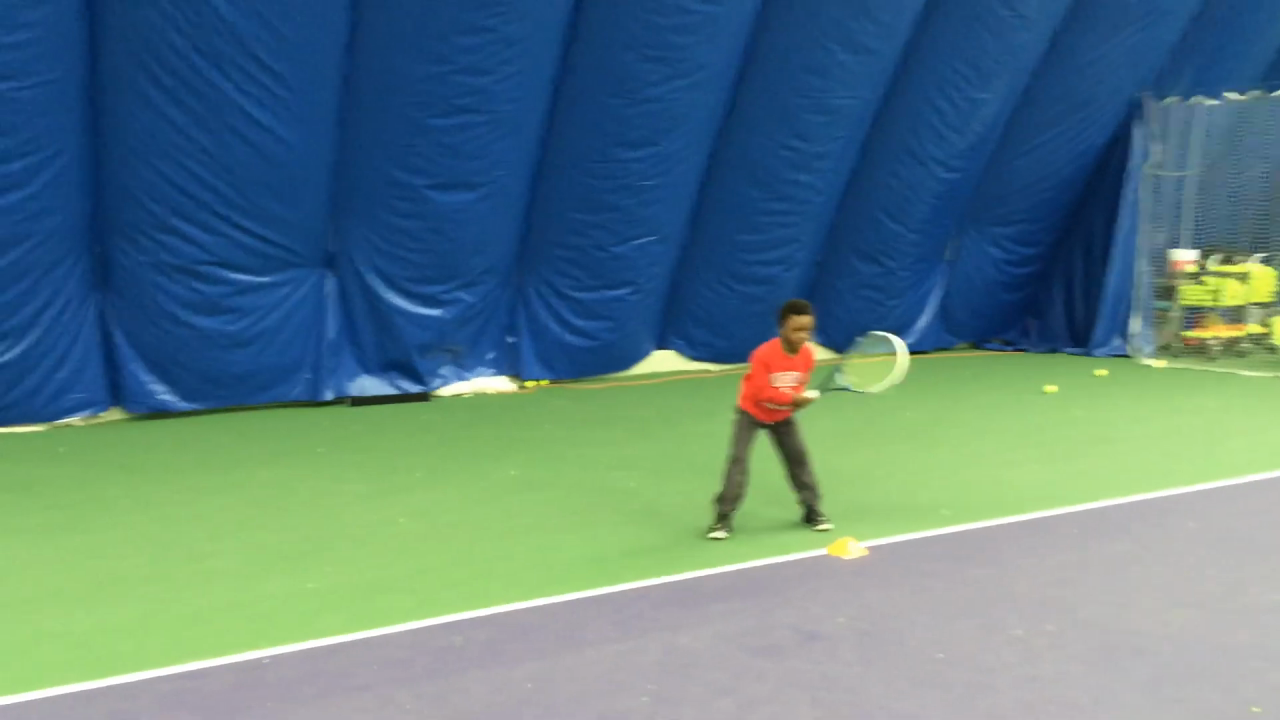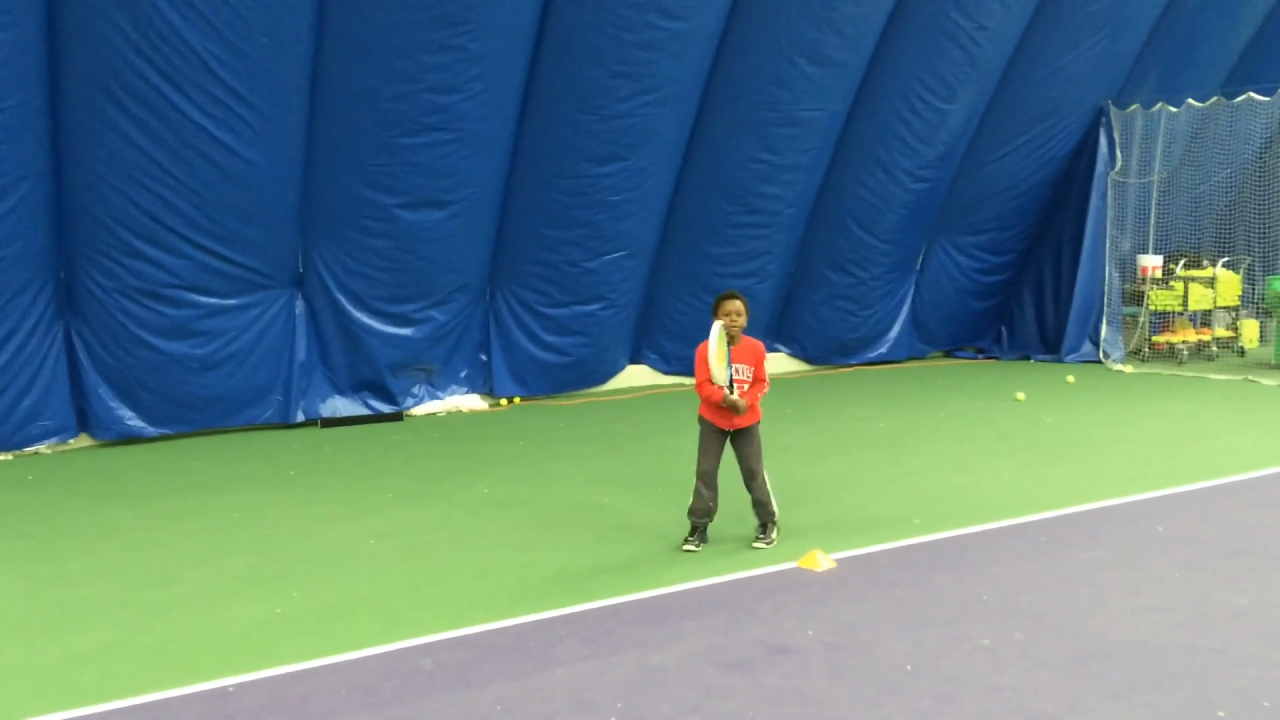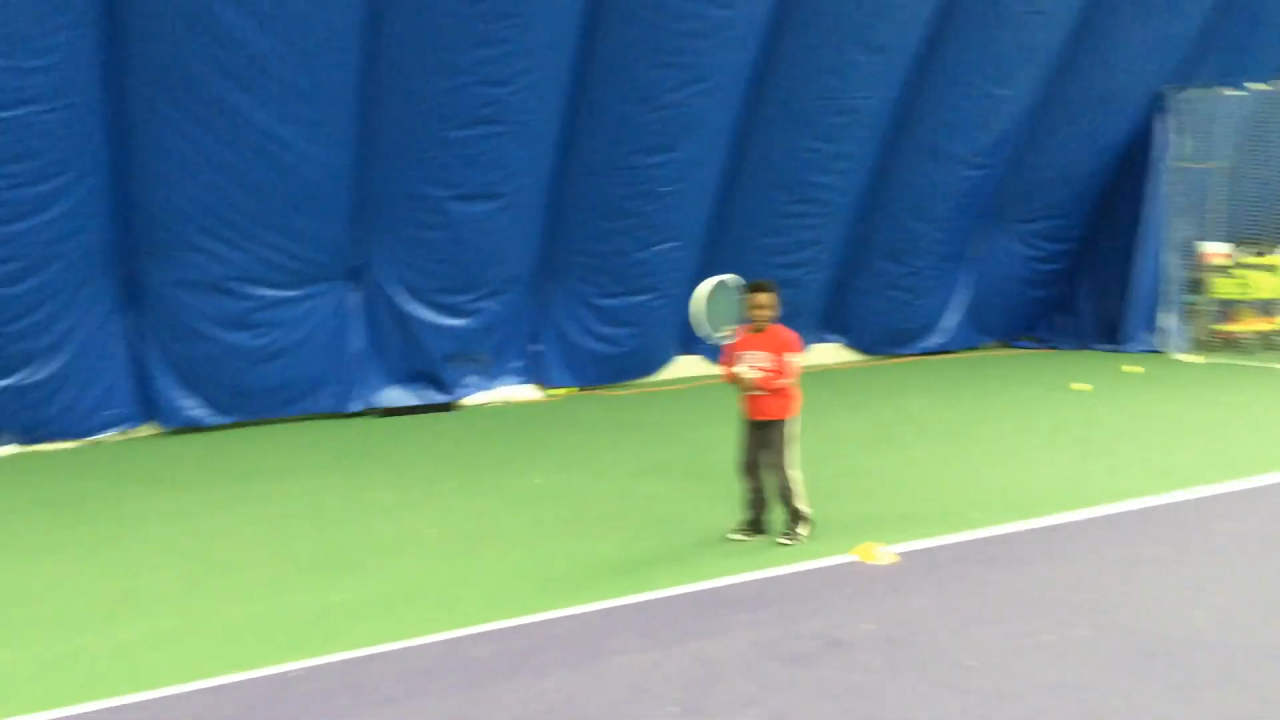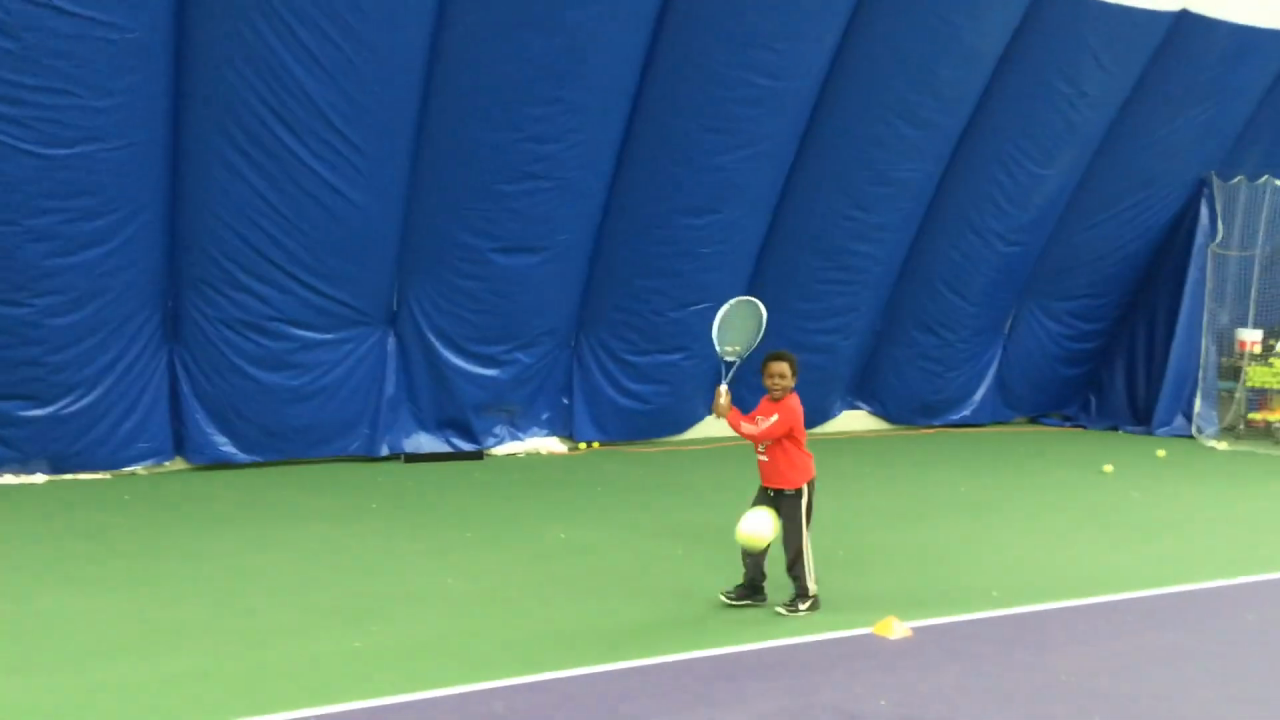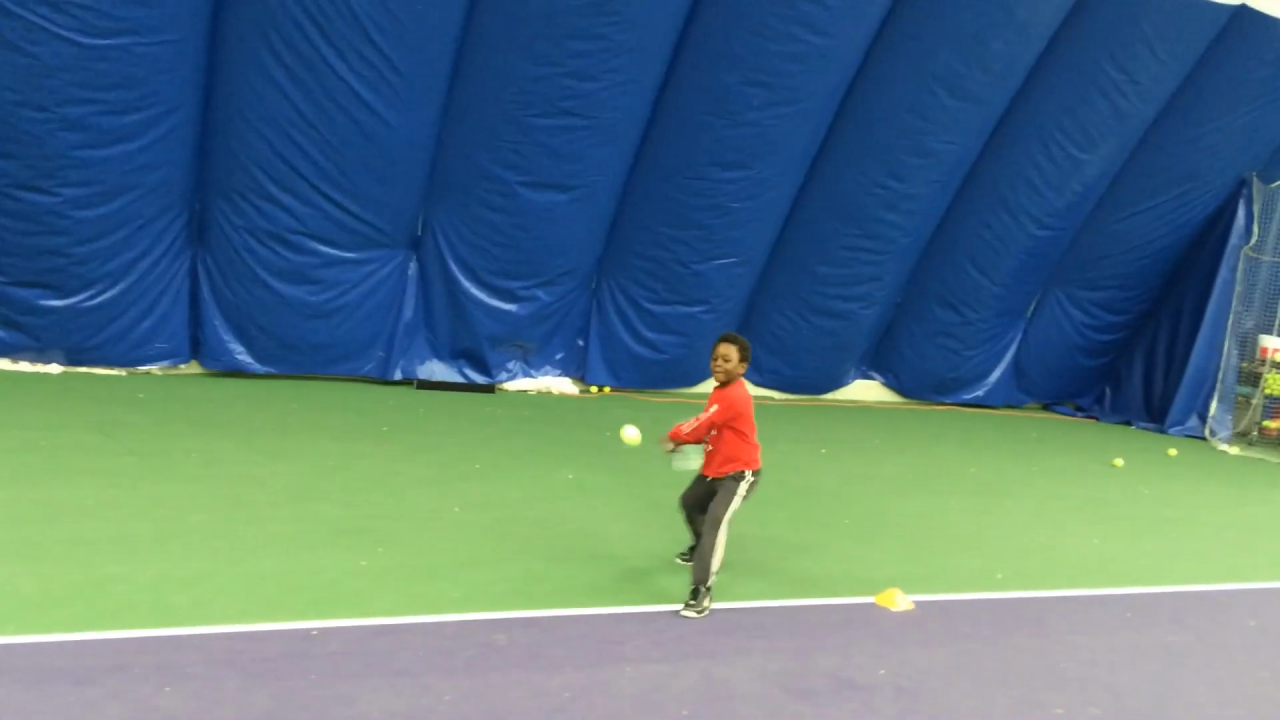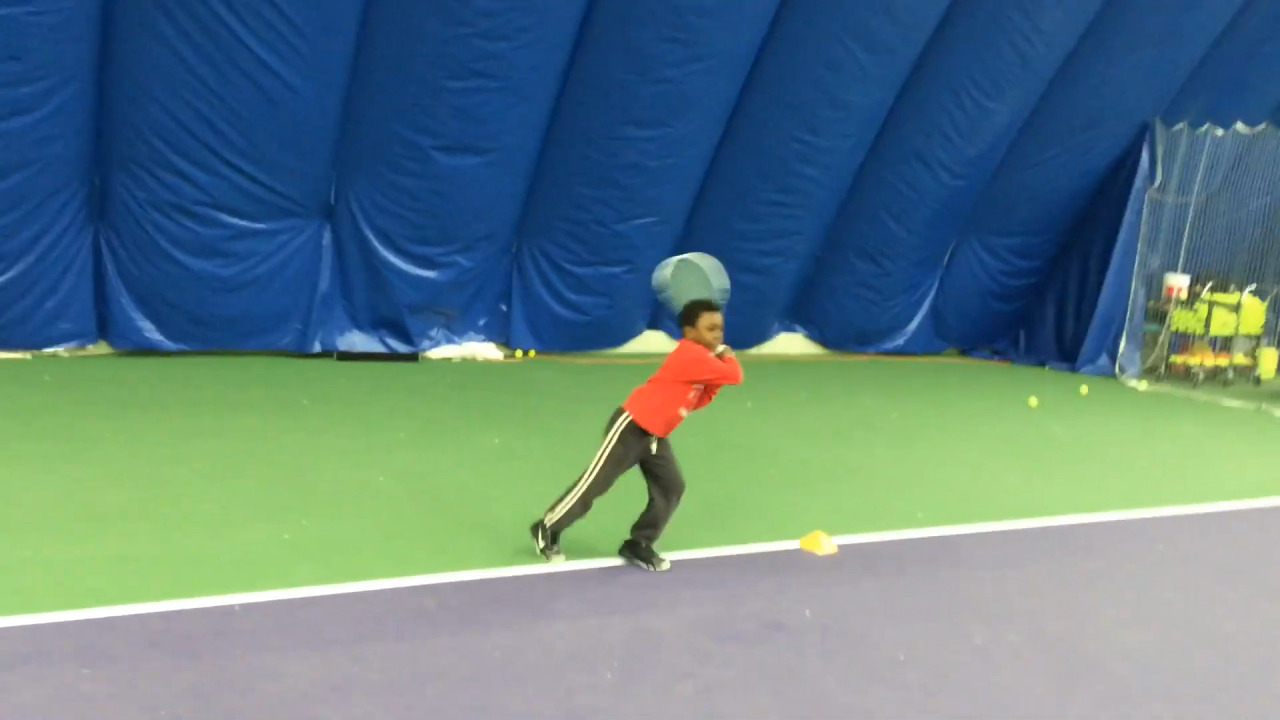
dt=0.7s
person 1, frame 1
left shoulder: (806, 355)
right shoulder: (763, 354)
left elbow: (799, 384)
right elbow: (759, 390)
left wrist: (802, 398)
right wrist: (791, 398)
left hip: (782, 415)
right hip: (751, 412)
left knee: (798, 457)
right knee: (738, 460)
left ankle: (812, 508)
right ankle: (724, 514)
person 1, frame 2
left shoulder: (756, 348)
right shoulder: (705, 350)
left elbow: (762, 383)
right elbow: (702, 386)
left wrist: (746, 401)
right wrist: (724, 399)
left hip: (747, 421)
right hip: (712, 421)
left knee: (754, 471)
right knee: (705, 473)
left ankle: (768, 523)
right ankle: (699, 528)
person 1, frame 3
left shoulder: (786, 338)
right shoulder: (739, 337)
left elbow: (789, 377)
right elbow: (729, 365)
left wrist: (757, 382)
right wrist: (737, 377)
left hip: (781, 413)
right hip: (753, 412)
left knee: (781, 466)
right knee: (751, 465)
left ankle: (799, 518)
right ankle: (756, 519)
person 1, frame 4
left shoulder: (789, 408)
right shoulder: (766, 403)
left elbow: (757, 432)
right elbow: (750, 426)
left wrist: (726, 413)
right wrist: (728, 409)
left hip: (794, 486)
right hip: (770, 484)
left knee: (796, 541)
left ankle: (807, 596)
right ankle: (752, 588)
person 1, frame 5
left shoulder: (733, 398)
right shoulder: (722, 392)
left elbow: (699, 428)
right elbow: (706, 425)
left wrist: (674, 436)
right wrist: (684, 435)
left hip: (740, 472)
right hip: (716, 469)
left knee: (715, 521)
right knee: (690, 503)
left ankle: (702, 589)
right ankle: (702, 550)
person 1, frame 6
left shoulder: (700, 360)
right shoulder: (693, 355)
left elbow: (696, 400)
right elbow: (733, 375)
left wrist: (719, 364)
right wrist: (729, 359)
left hip: (655, 435)
right hip: (632, 426)
left knee: (671, 489)
right knee: (595, 482)
left ankle: (639, 546)
right ankle: (547, 529)
